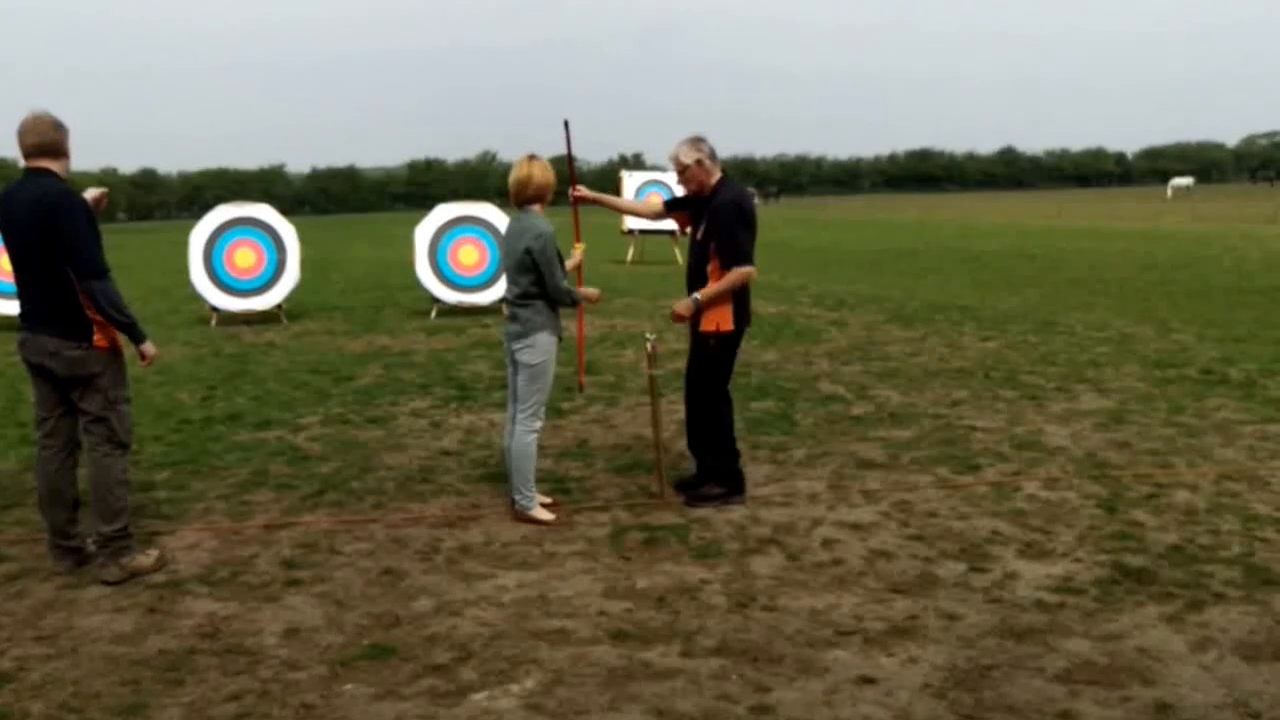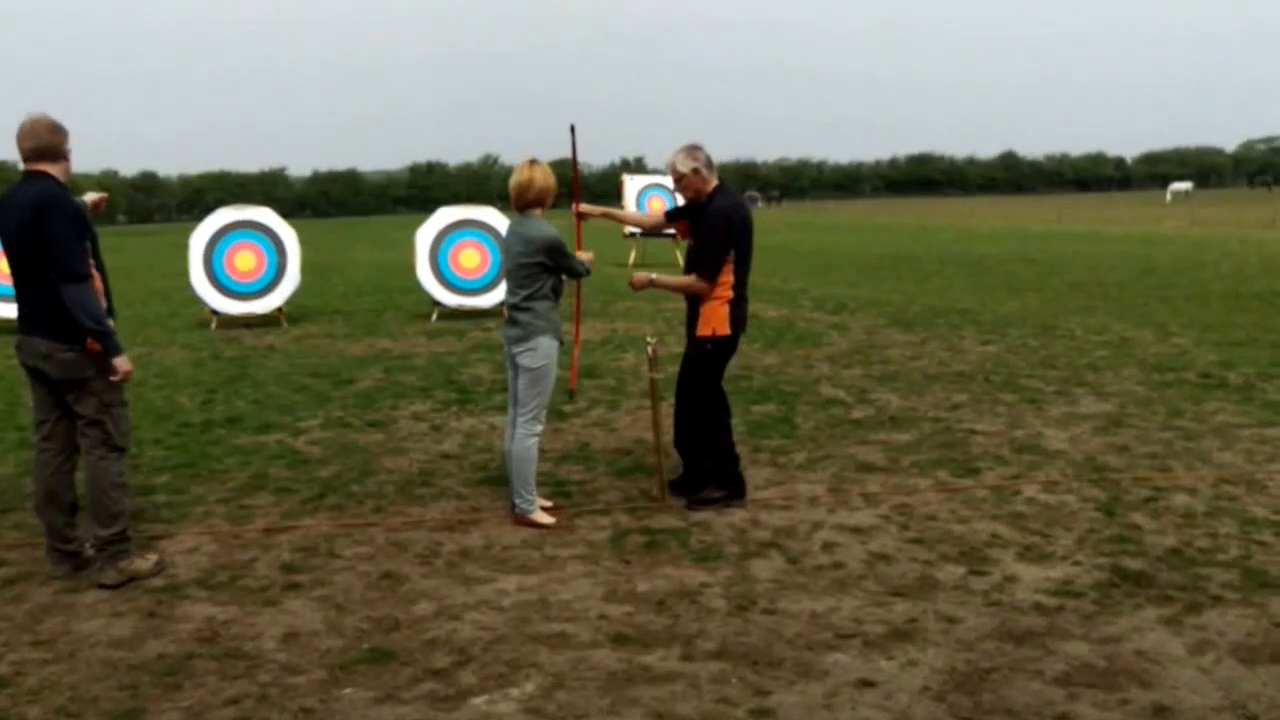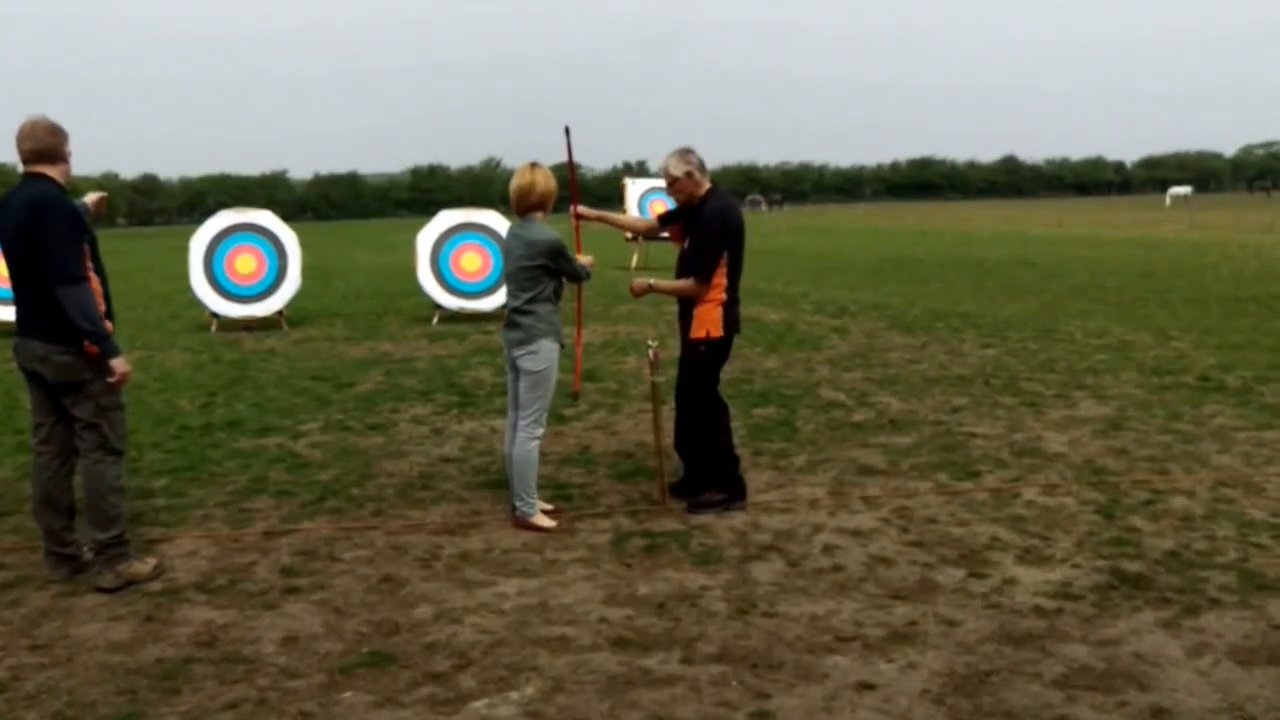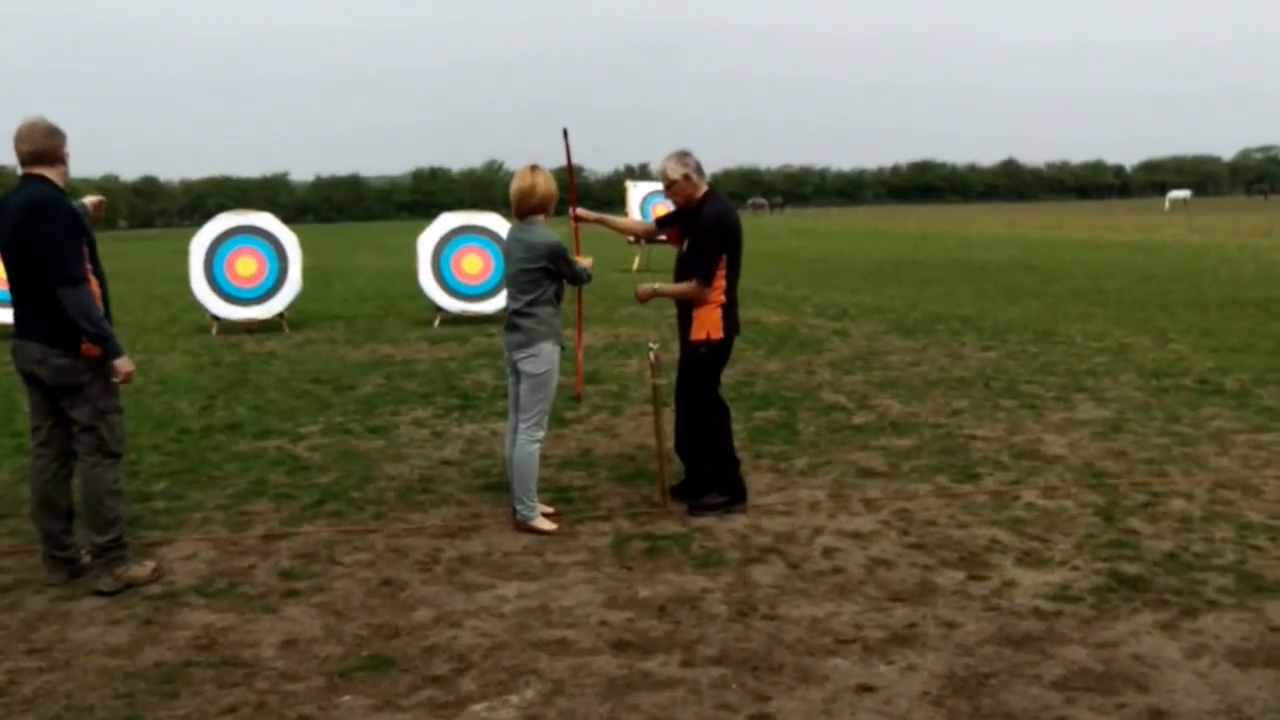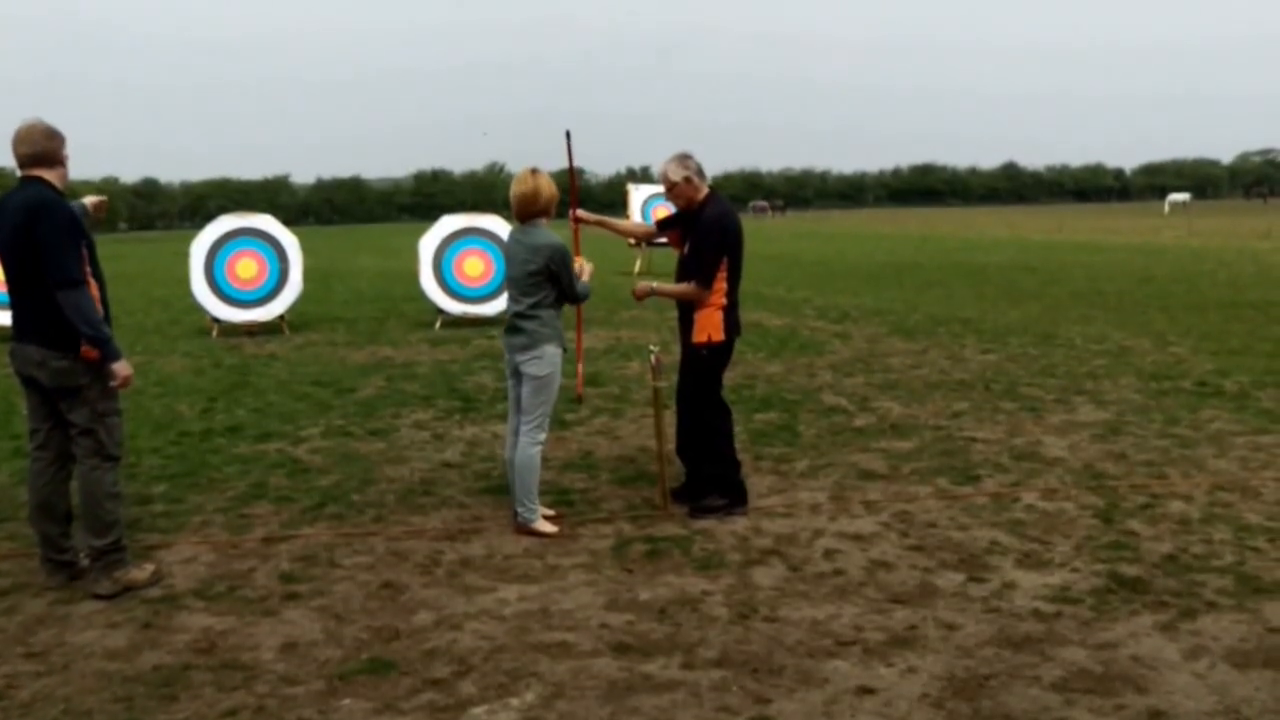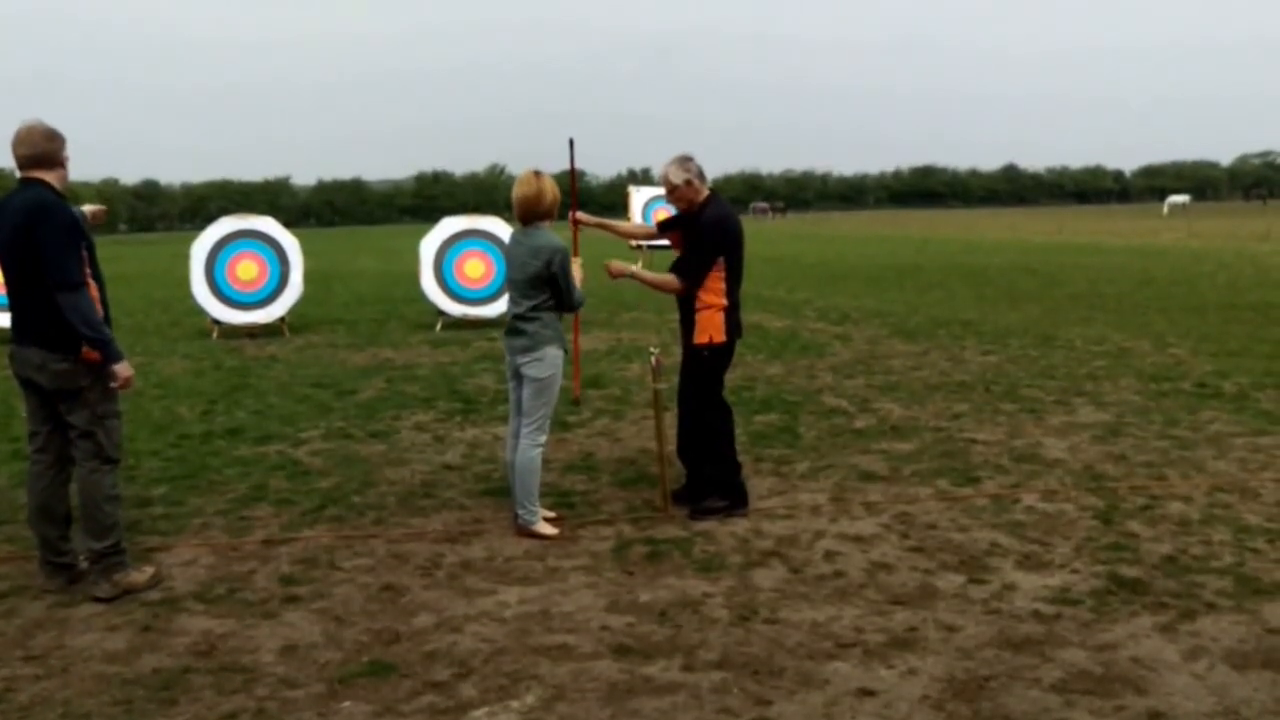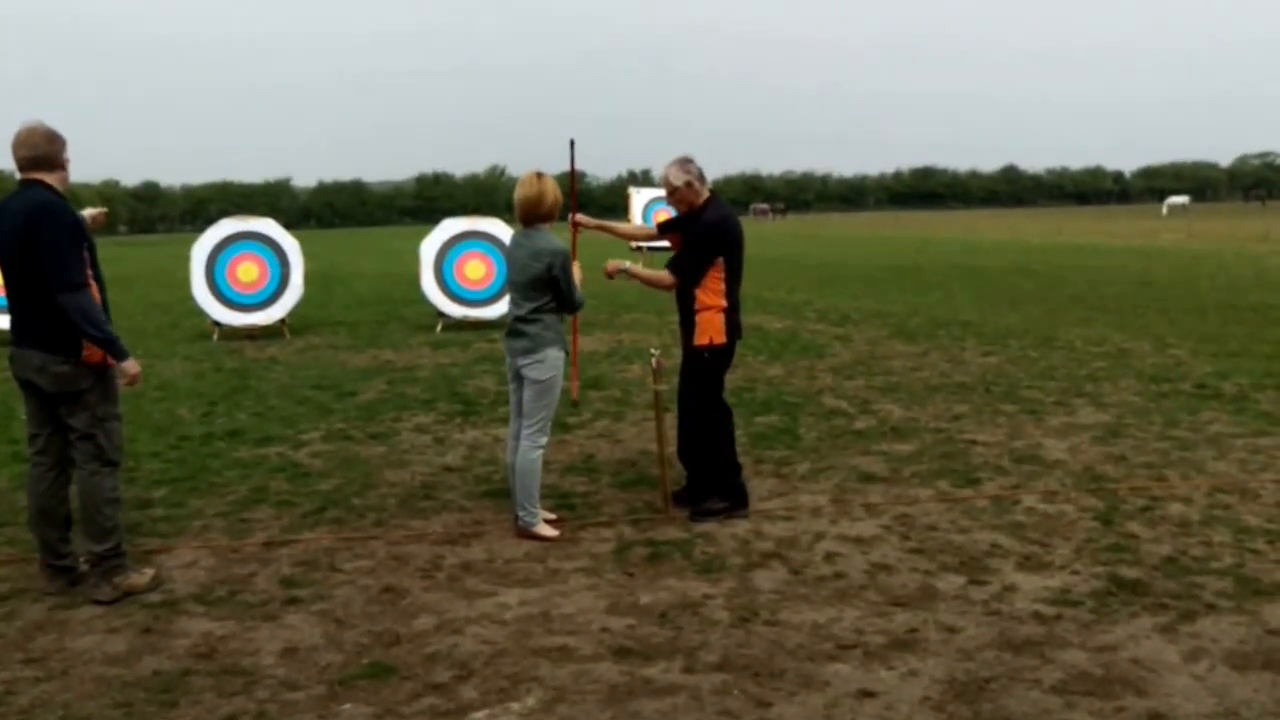
dt=0.3s
person 1, frame 1
right shoulder: (63, 198)
right elbow: (94, 278)
right wrist: (137, 334)
right hip: (81, 343)
left knee: (55, 441)
right knee: (108, 442)
left ankle: (66, 546)
right ankle: (116, 552)
person 1, frame 2
right shoulder: (56, 202)
right elbow: (75, 283)
left wrist: (80, 210)
right wrist: (112, 347)
right hip: (76, 345)
left knee: (53, 444)
right knee: (104, 444)
left ankle: (63, 550)
right ankle: (114, 556)
person 1, frame 3
right shoulder: (53, 203)
right elbow: (72, 286)
left wrist: (81, 212)
right wrist: (109, 349)
right hip: (73, 349)
left knee: (51, 448)
right knee: (101, 448)
left ankle: (62, 554)
right ankle: (112, 559)
person 1, frame 4
right shoulder: (52, 205)
right elbow: (72, 287)
left wrist: (80, 213)
right wrist: (112, 348)
right hip: (72, 351)
left knee: (49, 451)
right knee: (99, 452)
left ankle: (59, 558)
right ankle: (109, 563)
person 1, frame 5
right shoulder: (51, 206)
right elbow: (70, 290)
left wrist: (80, 212)
right wrist: (110, 352)
right hip: (71, 354)
left knee: (47, 454)
right knee: (98, 455)
left ankle: (59, 561)
right ankle: (109, 566)
person 1, frame 6
right shoulder: (50, 209)
right elbow: (70, 292)
left wrist: (79, 220)
right wrist: (111, 354)
right hip: (70, 356)
left knee: (46, 457)
right knee: (96, 458)
left ankle: (57, 564)
right ankle: (108, 569)
person 1, frame 7
right shoulder: (53, 210)
right elbow: (73, 294)
left wrist: (78, 227)
right wrist: (119, 352)
right hip: (72, 358)
left knee: (46, 459)
right knee: (97, 461)
left ankle: (58, 567)
right ankle: (109, 572)
person 2, frame 1
left shoulder: (515, 226)
right shoulder: (540, 230)
right elbow: (556, 291)
left wrist: (567, 265)
right wrist: (585, 294)
left hip: (516, 330)
right hip: (537, 334)
left knee: (516, 416)
right knee: (529, 420)
left ankle: (521, 492)
right ankle: (525, 503)
person 2, frame 2
left shoulder: (514, 230)
right shoulder: (545, 235)
right elbow: (576, 269)
left wrist: (572, 262)
right wrist: (587, 261)
left hip: (515, 332)
right hip: (537, 337)
left knee: (516, 420)
right knee: (530, 424)
left ankle: (522, 494)
right ankle: (525, 506)
person 2, frame 3
left shoulder: (514, 234)
right shoulder: (547, 238)
right elbow: (577, 273)
left wrist: (570, 265)
right wrist: (586, 265)
left hip: (515, 336)
right hip: (538, 340)
left knee: (517, 423)
right knee: (531, 428)
left ankle: (523, 498)
right ankle: (526, 509)
person 2, frame 4
left shoulder: (514, 236)
right shoulder: (547, 241)
right elbow: (577, 276)
left wrist: (571, 267)
right wrist: (586, 266)
left hip: (515, 339)
right hip: (539, 343)
left knee: (517, 426)
right knee: (532, 430)
left ankle: (523, 501)
right ankle: (527, 513)
person 2, frame 5
left shoulder: (514, 239)
right shoulder: (552, 244)
right elbow: (574, 295)
left wrist: (567, 270)
right wrist: (585, 276)
left hip: (515, 341)
right hip: (541, 346)
left knee: (517, 428)
right knee: (533, 433)
left ankle: (523, 503)
right ankle: (527, 515)
person 2, frame 6
left shoulder: (515, 241)
right shoulder: (554, 247)
right elbow: (570, 302)
right wrist: (577, 279)
left hip: (515, 344)
right hip: (542, 348)
left knee: (517, 430)
right knee: (533, 435)
left ankle: (523, 506)
right ankle: (528, 518)
person 2, frame 7
left shoulder: (516, 242)
right shoulder: (555, 249)
right elbow: (572, 304)
right wrist: (576, 279)
left hip: (516, 346)
right hip: (543, 351)
left knee: (518, 432)
right knee: (534, 437)
left ankle: (525, 508)
right ankle: (528, 519)
person 3, frame 1
left shoulder: (729, 203)
right shoulder: (706, 199)
left elbow: (744, 272)
right elbow: (652, 209)
left wrist: (695, 299)
right wrist: (597, 197)
left hip: (722, 318)
right hip: (709, 316)
left knee: (709, 394)
right knee: (699, 392)
left ankle: (727, 481)
right ankle: (708, 471)
person 3, frame 2
left shoulder: (722, 211)
right shoulder: (705, 205)
left elbow: (702, 283)
right elbow: (656, 221)
left wrist: (652, 279)
right wrist: (602, 212)
left hip: (718, 319)
right hip: (706, 319)
left knee: (705, 396)
right knee: (691, 393)
left ankle: (727, 483)
right ankle: (697, 471)
person 3, frame 3
left shoulder: (716, 214)
right shoulder: (698, 208)
left elbow: (697, 285)
right elbow: (649, 226)
left wrist: (649, 285)
right wrist: (597, 216)
left hip: (711, 323)
right hip: (699, 322)
left knee: (704, 400)
right knee: (689, 398)
left ankle: (728, 486)
right ankle: (698, 475)
person 3, frame 4
left shoulder: (714, 217)
right shoulder: (694, 211)
left elbow: (700, 288)
right elbow: (646, 229)
left wrist: (654, 290)
right wrist: (595, 218)
left hip: (711, 325)
right hip: (697, 324)
left knee: (705, 402)
right knee: (689, 401)
left ankle: (728, 489)
right ankle: (699, 479)
person 3, frame 5
left shoulder: (714, 219)
right shoulder: (696, 214)
left elbow: (699, 289)
right elbow: (648, 231)
left wrist: (652, 288)
right wrist: (596, 220)
left hip: (712, 327)
right hip: (698, 326)
left knee: (707, 404)
right knee: (690, 403)
left ankle: (729, 491)
right ankle: (700, 481)
person 3, frame 6
left shoulder: (714, 221)
right shoulder: (697, 215)
left elbow: (678, 283)
right elbow: (649, 231)
left wrist: (629, 271)
right wrist: (596, 222)
left hip: (713, 328)
right hip: (700, 327)
left knee: (708, 405)
right knee: (692, 404)
left ankle: (729, 493)
right ankle: (701, 483)
person 3, frame 7
left shoulder: (713, 222)
right shoulder: (698, 217)
left elbow: (670, 279)
right elbow: (649, 232)
left wrist: (624, 267)
right wrist: (595, 225)
left hip: (713, 329)
right hip: (700, 328)
left knee: (708, 406)
right knee: (692, 406)
left ankle: (730, 494)
right ankle: (701, 484)
